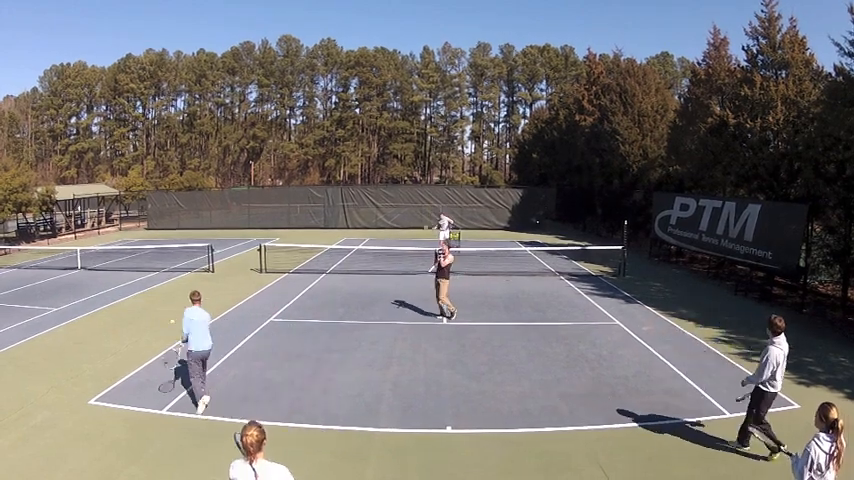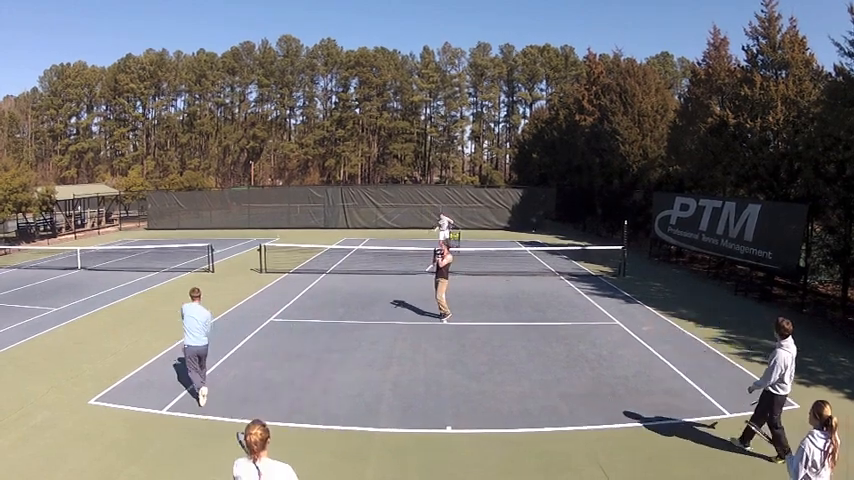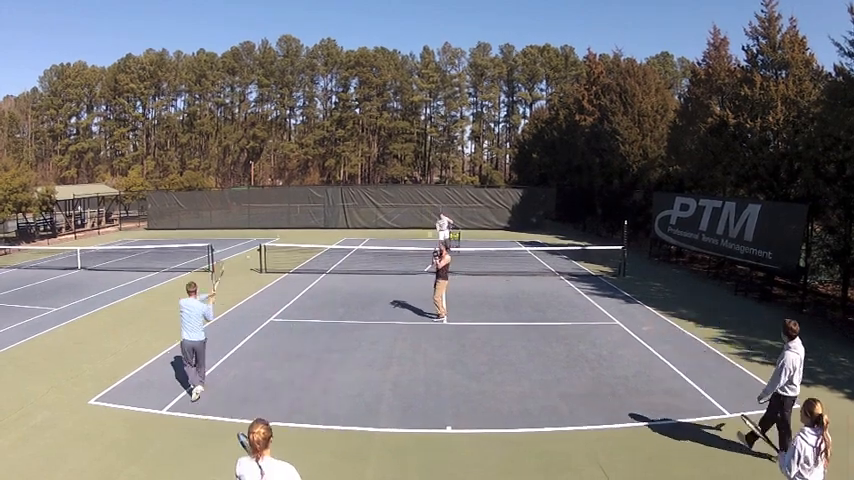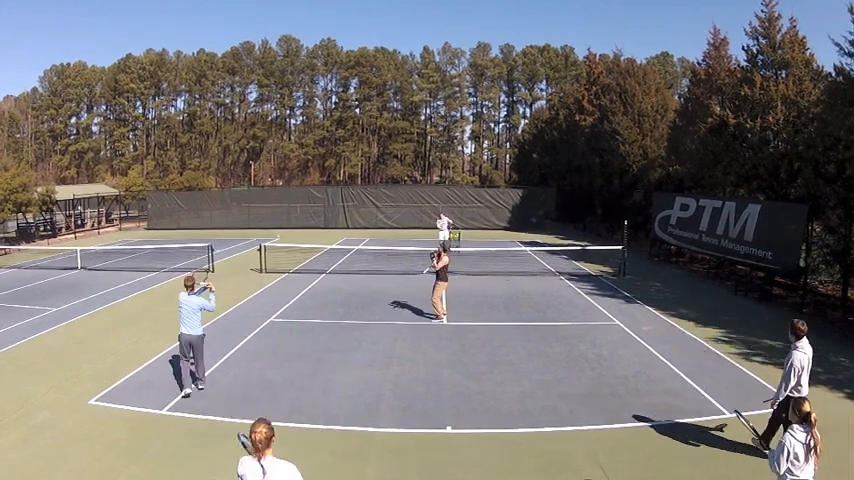
dt=0.1s
person 1, frame 1
left shoulder: (772, 350)
right shoulder: (782, 343)
left elbow: (761, 376)
left wrist: (747, 380)
left hip: (766, 389)
right hip: (770, 386)
left knee: (758, 420)
right knee: (752, 414)
left ankle: (778, 446)
right ankle: (743, 441)
person 1, frame 2
left shoulder: (780, 355)
right shoulder: (790, 346)
left elbow: (769, 378)
left wrist: (754, 386)
left hip: (775, 392)
right hip: (781, 389)
left knee: (774, 423)
right knee: (758, 416)
left ankle: (784, 453)
right ankle: (744, 441)
person 1, frame 3
left shoulder: (788, 356)
right shoulder: (798, 347)
left elbow: (778, 381)
left wrist: (764, 394)
left hip: (784, 394)
right hip: (790, 391)
left knee: (783, 424)
right knee: (768, 418)
left ankle: (786, 453)
right ankle: (750, 439)
person 1, frame 4
left shoulder: (796, 356)
right shoulder: (806, 347)
left elbow: (789, 382)
left wrist: (777, 398)
left hip: (793, 394)
right hip: (799, 391)
left knee: (790, 425)
right knee: (776, 418)
right ankle: (763, 444)
person 2, frame 1
left shoulder: (187, 312)
right shoulder: (206, 315)
left elbow: (186, 331)
left wrist: (184, 339)
right wrist: (185, 339)
left hip: (194, 350)
right hip: (207, 348)
left knee: (194, 377)
right knee: (202, 371)
left ankle: (202, 397)
right ankle: (202, 388)
person 2, frame 2
left shoulder: (184, 307)
right shoulder: (206, 313)
left hip: (189, 346)
right hip: (203, 345)
left knee: (193, 371)
right knee: (202, 368)
left ankle: (201, 388)
right ankle: (202, 385)
person 2, frame 3
left shoulder: (182, 302)
right shoulder: (203, 306)
right elbow: (209, 318)
left wrist: (207, 296)
right wrist: (210, 304)
left hip: (186, 341)
right hip: (200, 340)
left knee: (188, 366)
right knee: (200, 365)
left ankle: (196, 386)
right ankle: (200, 384)
person 2, frame 4
left shoulder: (181, 296)
right shoulder: (199, 301)
left elbow: (190, 293)
right elbow: (212, 307)
left wrist: (205, 286)
right wrist: (212, 292)
left hip: (184, 335)
right hip: (197, 335)
left knee: (184, 361)
right knee: (199, 360)
left ankle: (187, 387)
right ankle: (200, 382)
